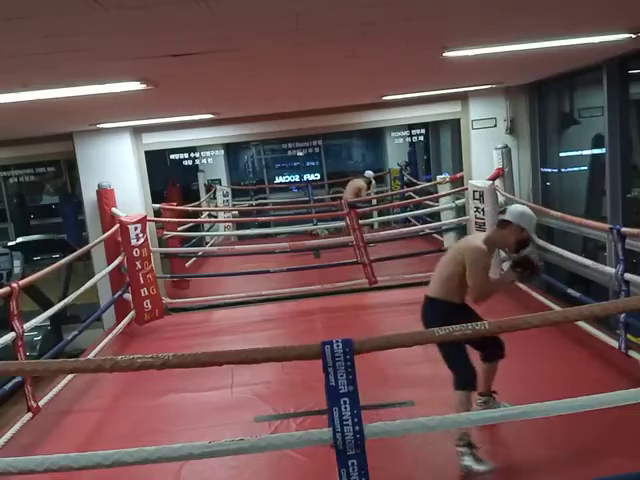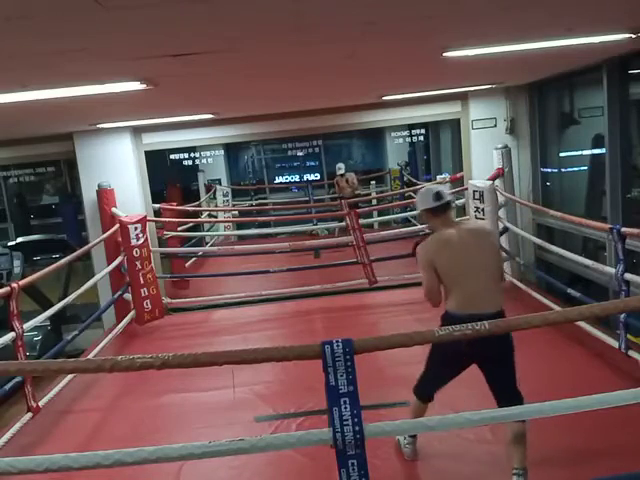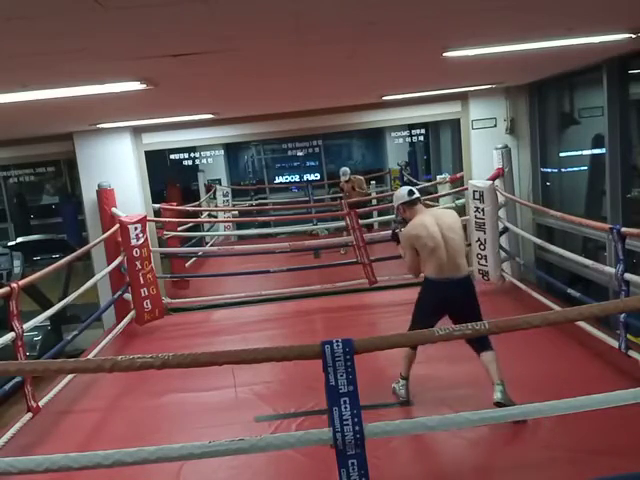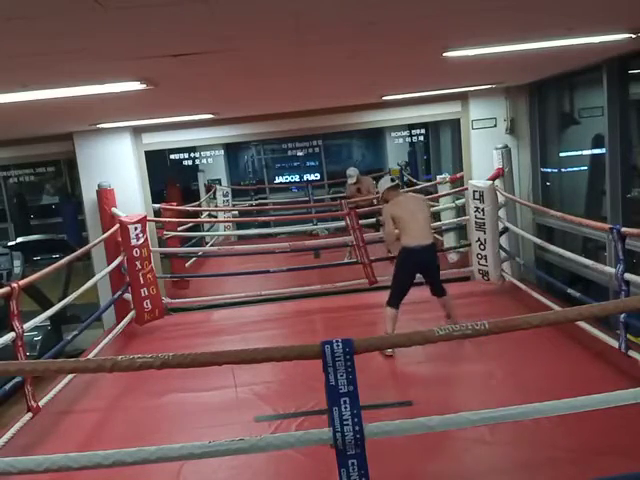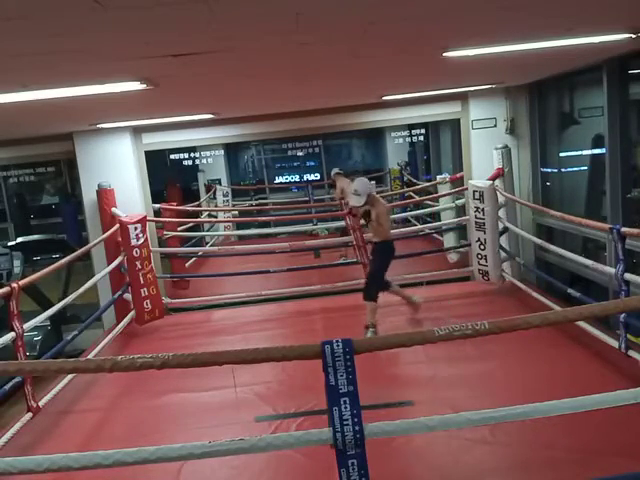
dt=1s
person 1, frame 1
left shoulder: (481, 244)
right shoulder: (478, 251)
left elbow: (476, 285)
right elbow: (478, 295)
left wrist: (507, 275)
right wrist: (512, 274)
left hip: (454, 306)
right hip: (439, 311)
left knee: (494, 346)
right knee: (466, 374)
left ankle: (485, 398)
right ankle: (464, 447)
person 1, frame 2
left shoulder: (428, 248)
right shoulder: (487, 232)
left elbow: (433, 299)
right elbow: (499, 277)
left hip: (456, 325)
right hip: (494, 325)
left knee: (427, 385)
right knee: (510, 400)
left ankle: (409, 441)
person 1, frame 3
left shoulder: (409, 231)
right shoulder: (452, 215)
left elbow: (414, 271)
left wrist: (402, 248)
left hip: (434, 288)
right hip: (463, 285)
right knee: (480, 341)
left ankle: (403, 385)
right ankle: (499, 391)
person 1, frame 4
left shoulder: (388, 208)
right shoulder: (421, 199)
left elbow: (390, 240)
left hip: (409, 254)
right hip: (429, 250)
left knee: (394, 299)
right knee: (438, 288)
right ankle: (452, 323)
person 1, frame 5
left shoulder: (380, 206)
right shoulder: (361, 201)
left elbow: (385, 233)
left wrist: (371, 221)
right wrist: (355, 214)
left hip: (384, 247)
right hip: (378, 246)
left knee: (371, 287)
right knee: (379, 282)
left ankle: (371, 329)
right ankle: (411, 301)
